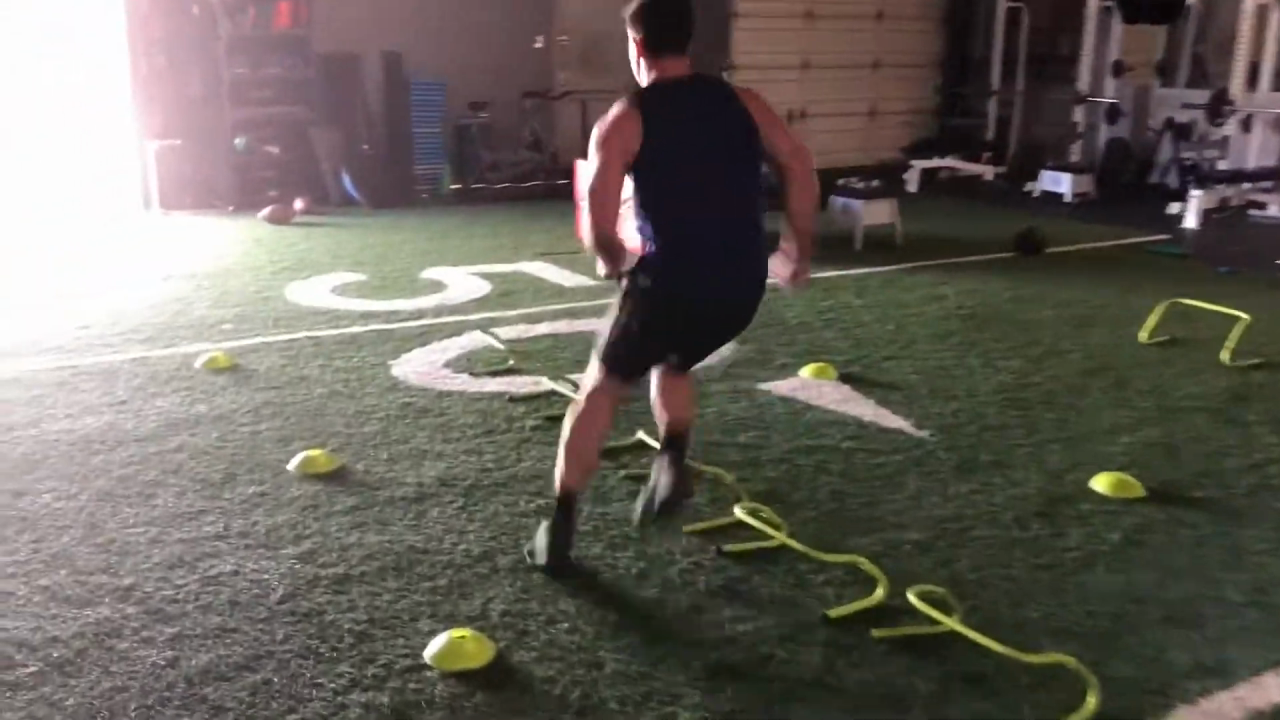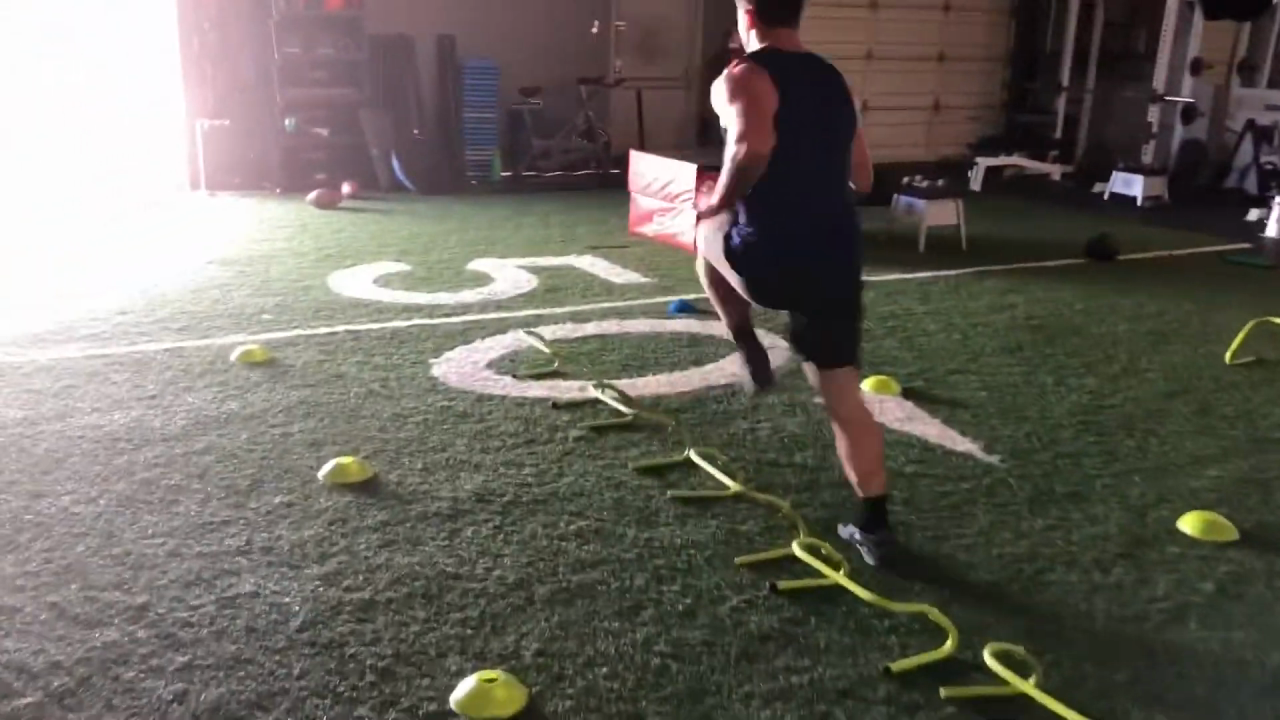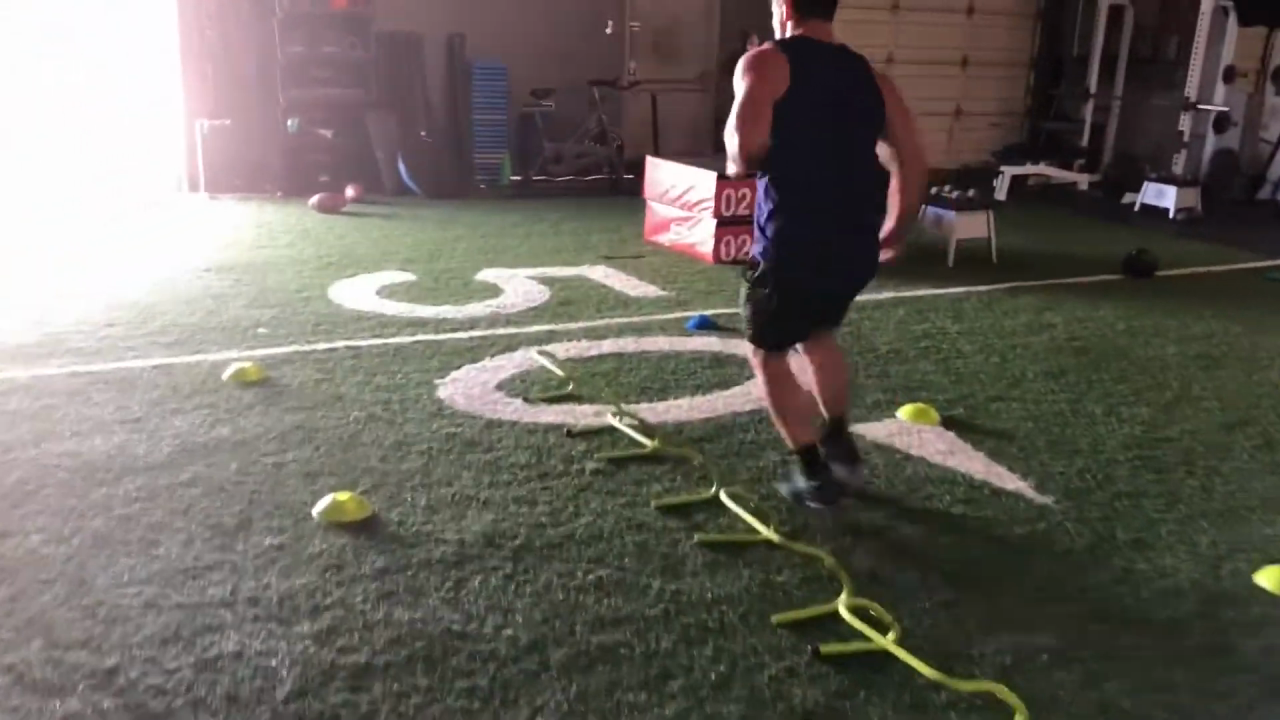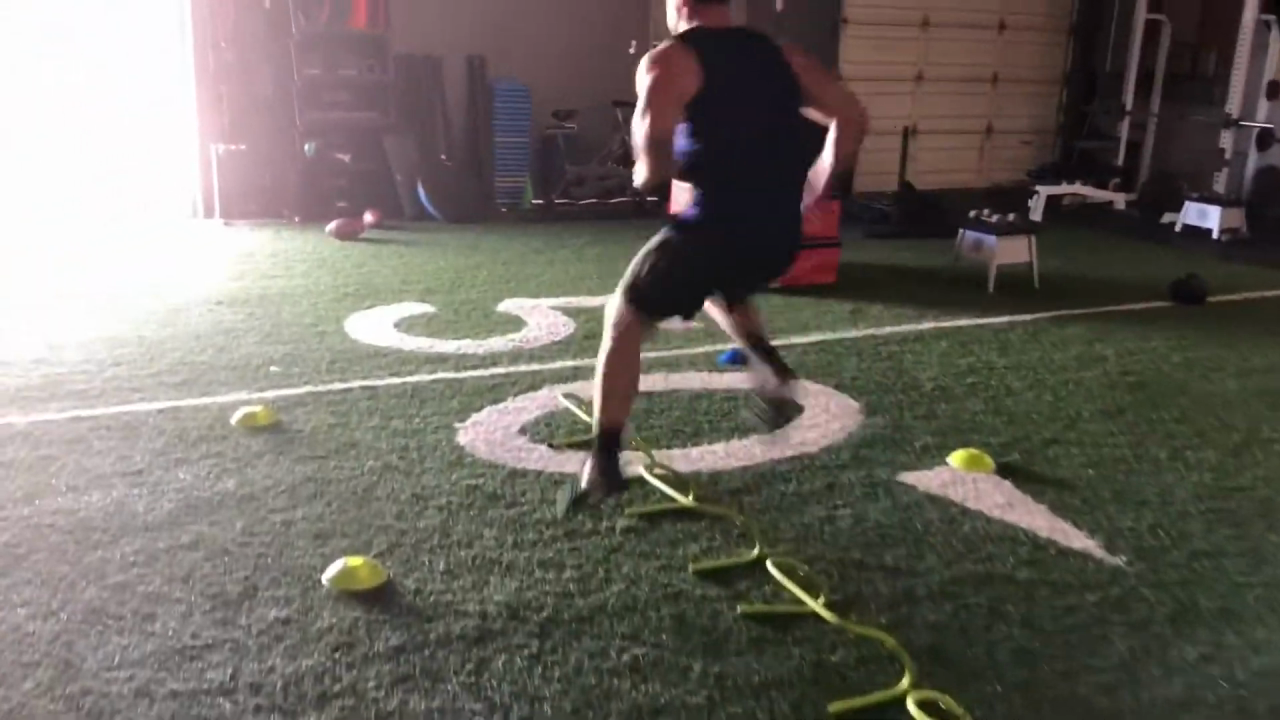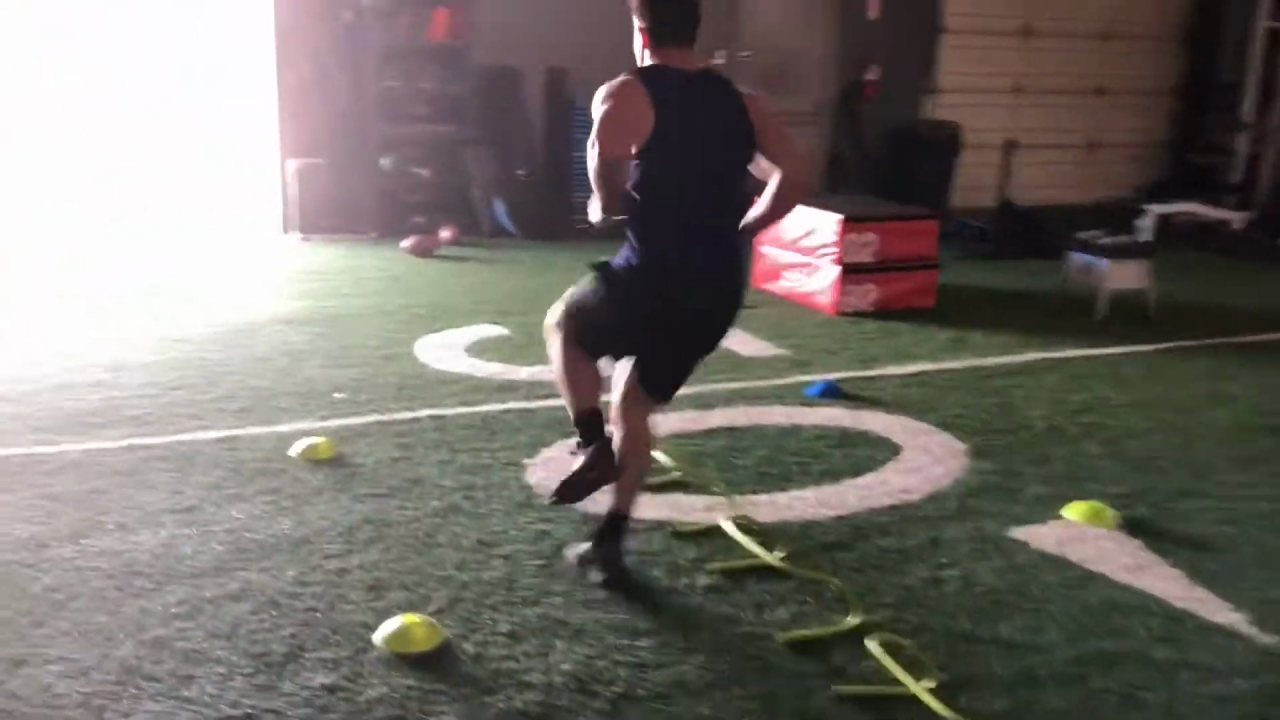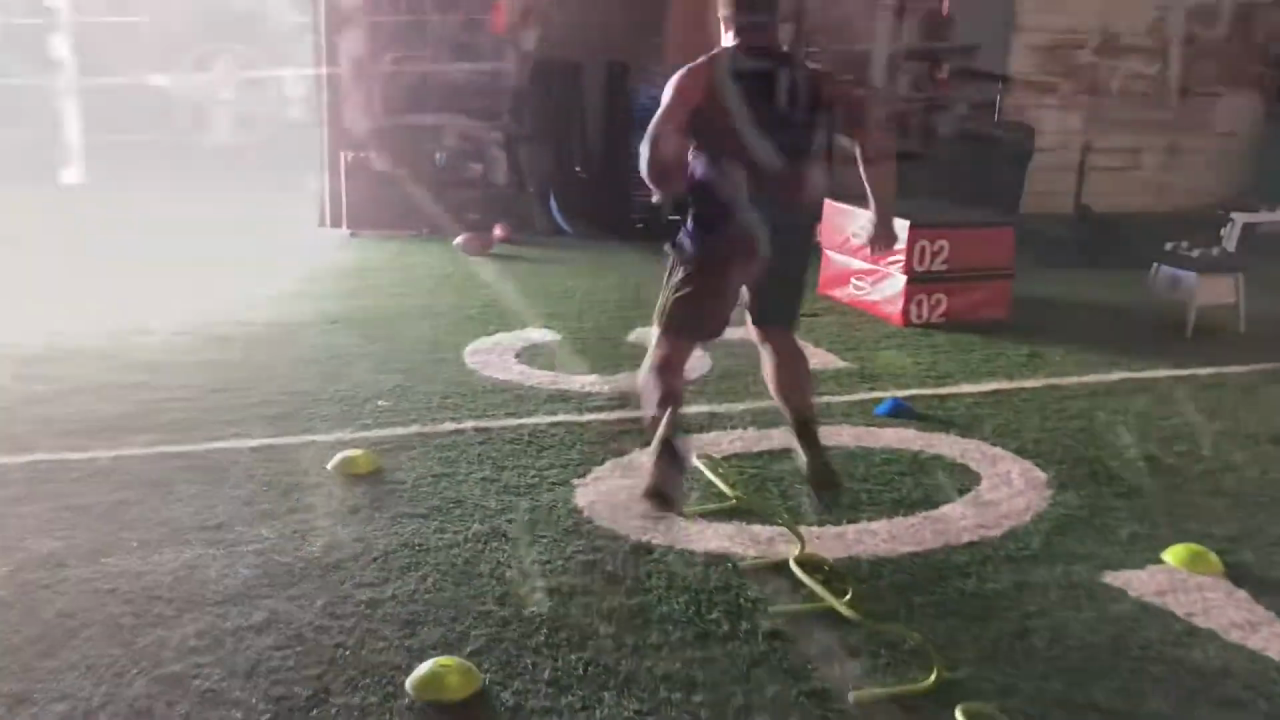
dt=0.4s
person 1, frame 1
left shoulder: (622, 121)
right shoulder: (742, 101)
left elbow: (599, 215)
right elbow: (800, 171)
left wrist: (613, 259)
right wrist: (799, 247)
left hip: (671, 286)
right hip: (742, 287)
left knee: (598, 397)
right knee: (671, 364)
left ankle: (559, 532)
right ankle: (674, 461)
person 1, frame 2
left shoulder: (743, 78)
right shoulder: (834, 82)
left elbow: (753, 145)
right elbow: (858, 176)
left wrist: (721, 197)
left hip: (767, 257)
right hip: (836, 260)
left knee: (709, 233)
right knee: (842, 397)
left ankle: (751, 350)
right ankle: (874, 525)
person 1, frame 3
left shoulder: (765, 64)
right shoulder: (869, 76)
left elbow: (746, 144)
right elbow: (911, 162)
left wrist: (740, 163)
right wrist: (895, 227)
left hip: (794, 246)
right hip: (855, 250)
left knee: (768, 356)
right knee: (819, 338)
left ankle: (813, 472)
right ankle: (839, 448)
person 1, frame 4
left shoulder: (669, 59)
right shoulder: (780, 56)
left elbow: (650, 136)
right elbow: (851, 117)
left wrist: (653, 170)
right wrist: (823, 178)
left hip: (717, 232)
right hip: (780, 236)
left knee: (623, 327)
right knee: (716, 286)
left ankle: (604, 466)
right ankle: (770, 369)
person 1, frame 5
left shoulder: (624, 96)
right shoulder: (741, 102)
left elbow: (606, 165)
right elbow: (795, 175)
left wrist: (606, 205)
right wrist: (745, 229)
left hip: (651, 284)
right hip: (718, 296)
left knee: (564, 325)
right knee: (635, 410)
left ankle: (595, 446)
person 1, frame 6
left shoulder: (699, 76)
right shoulder: (814, 82)
left elbow: (655, 159)
right elbow: (868, 139)
left wrist: (674, 188)
right wrist: (884, 212)
left hip: (719, 239)
right hip: (788, 238)
left knee: (671, 350)
right knee: (776, 341)
left ankle: (667, 437)
right ankle: (811, 452)
